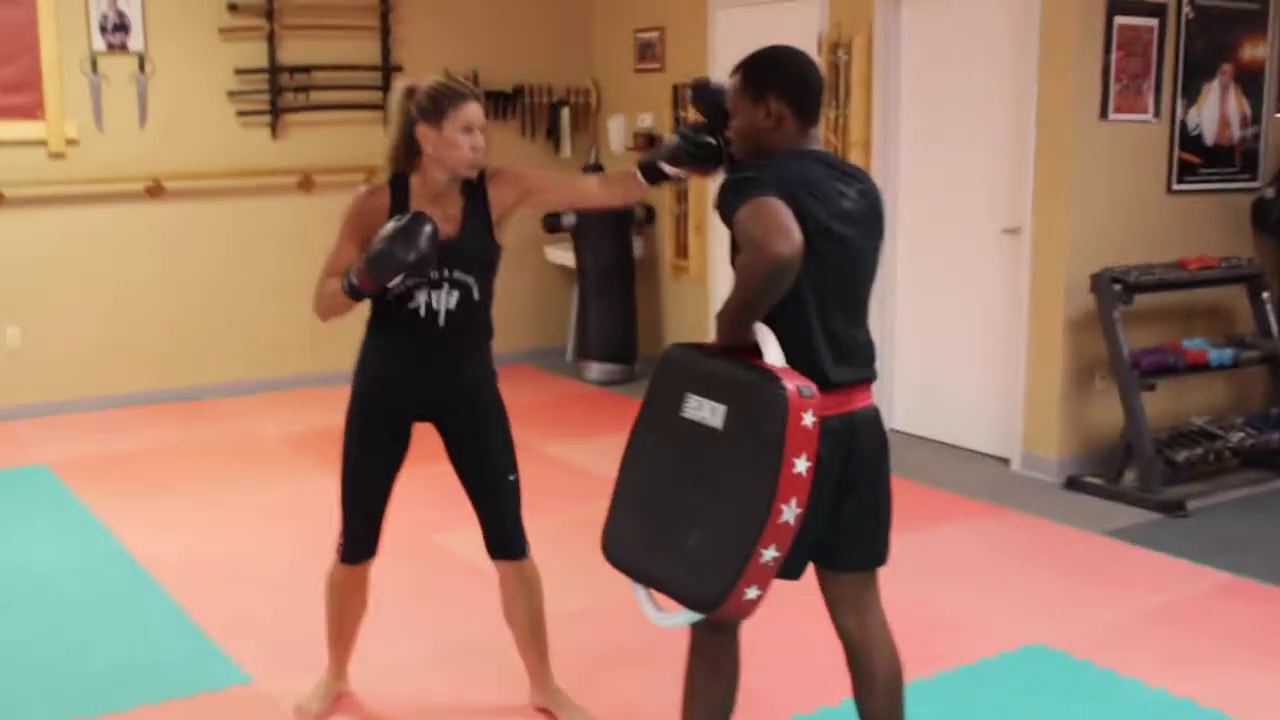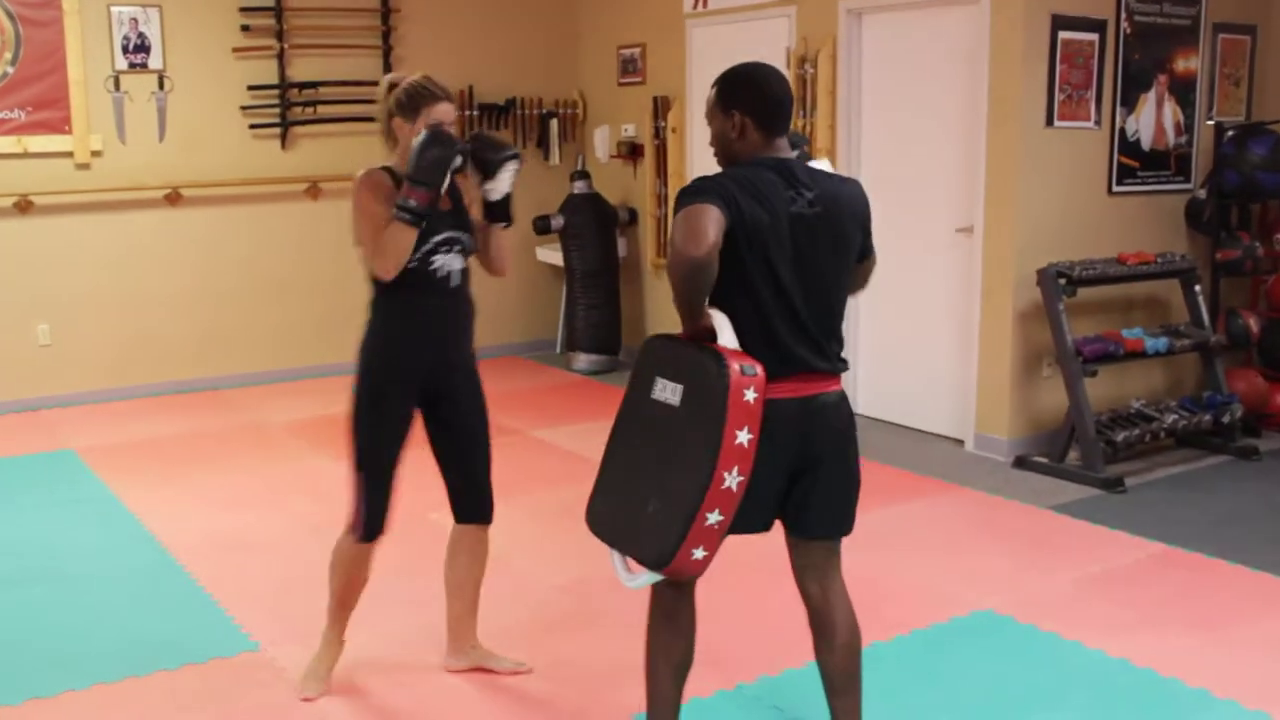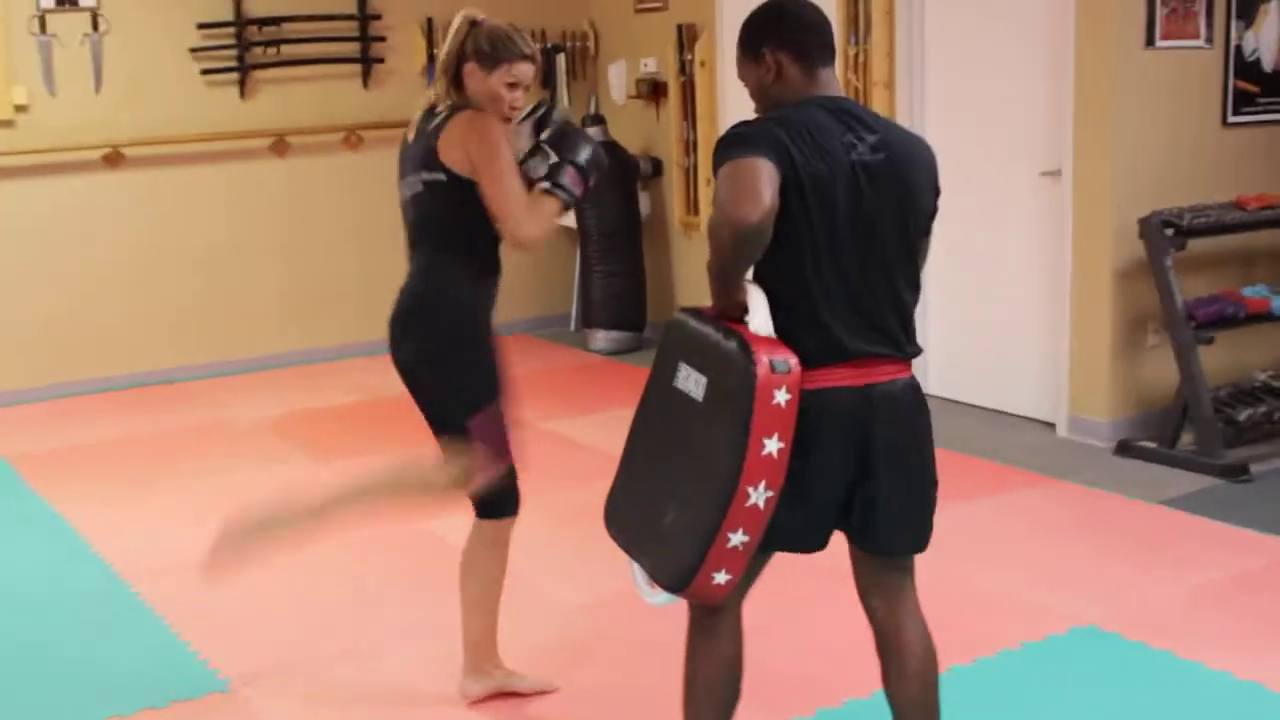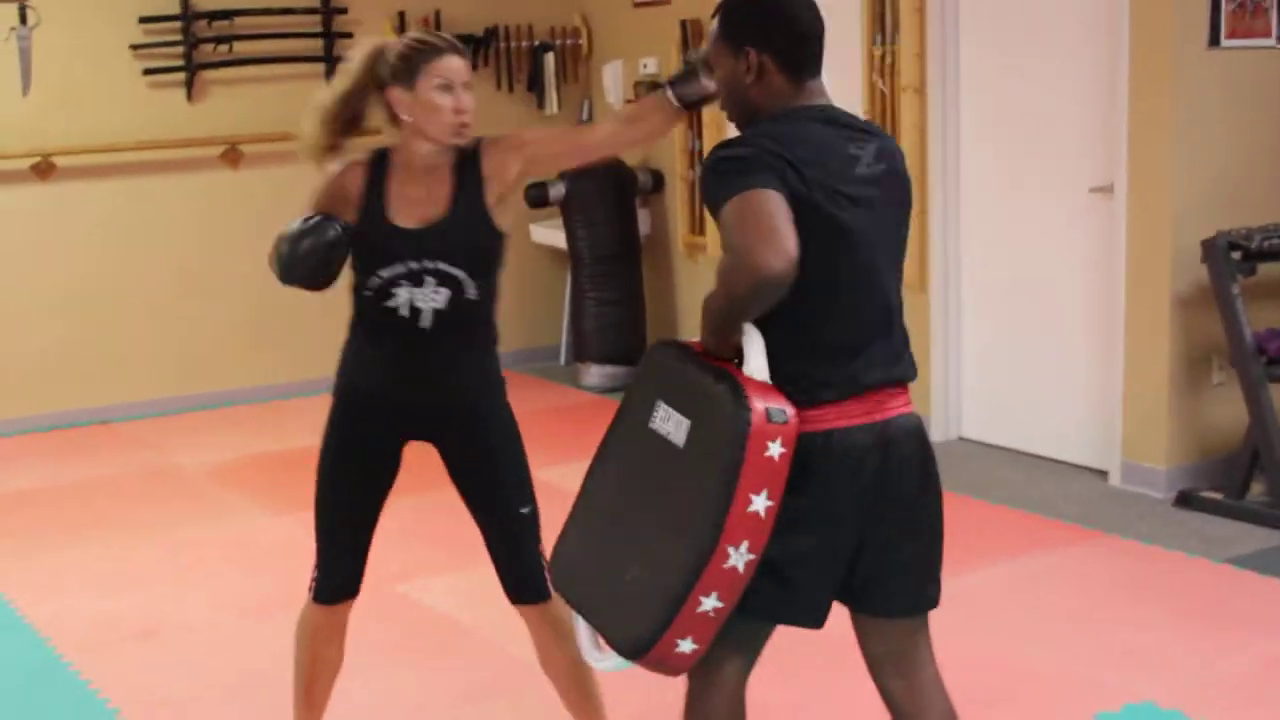
dt=1s
person 1, frame 1
left shoulder: (756, 184)
right shoulder: (863, 190)
left elbow: (778, 248)
left wrist: (731, 324)
right hip: (857, 421)
right knee: (859, 610)
person 1, frame 2
left shoulder: (717, 193)
right shoulder: (848, 197)
left elbow: (693, 251)
left wrist: (692, 316)
right hip: (823, 408)
left knee: (675, 571)
right knee: (823, 580)
person 1, frame 3
left shoulder: (760, 139)
right shoulder: (912, 152)
left elbow: (747, 214)
left wrist: (725, 288)
left hip: (796, 400)
right hip: (891, 397)
right knee: (893, 595)
person 1, frame 4
left shoulder: (749, 159)
right shoulder: (884, 153)
left elbow: (770, 261)
left wrist: (716, 323)
left hip: (797, 449)
right hip: (894, 437)
left knee: (720, 656)
person 2, frame 1
left shoulder: (499, 191)
right shoulder: (377, 202)
left elbow: (604, 190)
right elbow: (324, 304)
left wrist: (671, 159)
right wrist: (367, 275)
left hip: (466, 384)
right hip: (386, 385)
left knee: (509, 545)
right knee: (357, 548)
person 2, frame 2
left shoulder: (455, 186)
right shoulder: (377, 183)
left elbow: (498, 263)
right elbow: (383, 265)
left wrist: (497, 194)
right wrist: (415, 190)
left hip: (453, 359)
right hip: (394, 355)
left knee: (475, 510)
right knee: (369, 521)
left ankle: (462, 645)
right ankle: (330, 643)
person 2, frame 3
left shoulder: (431, 125)
right shoulder: (480, 128)
right elbow: (524, 230)
left wrist: (538, 163)
right wrist: (570, 175)
left hip: (434, 319)
right hip: (447, 318)
left knee: (500, 503)
right knee: (482, 462)
left ankle: (482, 667)
right ankle: (281, 520)
person 2, frame 4
left shoulder: (499, 163)
right shoulder: (355, 181)
left elbow: (616, 134)
right elbow: (301, 263)
left wrist: (692, 86)
right wrist: (298, 259)
left hip: (469, 396)
right hip: (372, 398)
left knee: (530, 587)
right knee: (332, 589)
